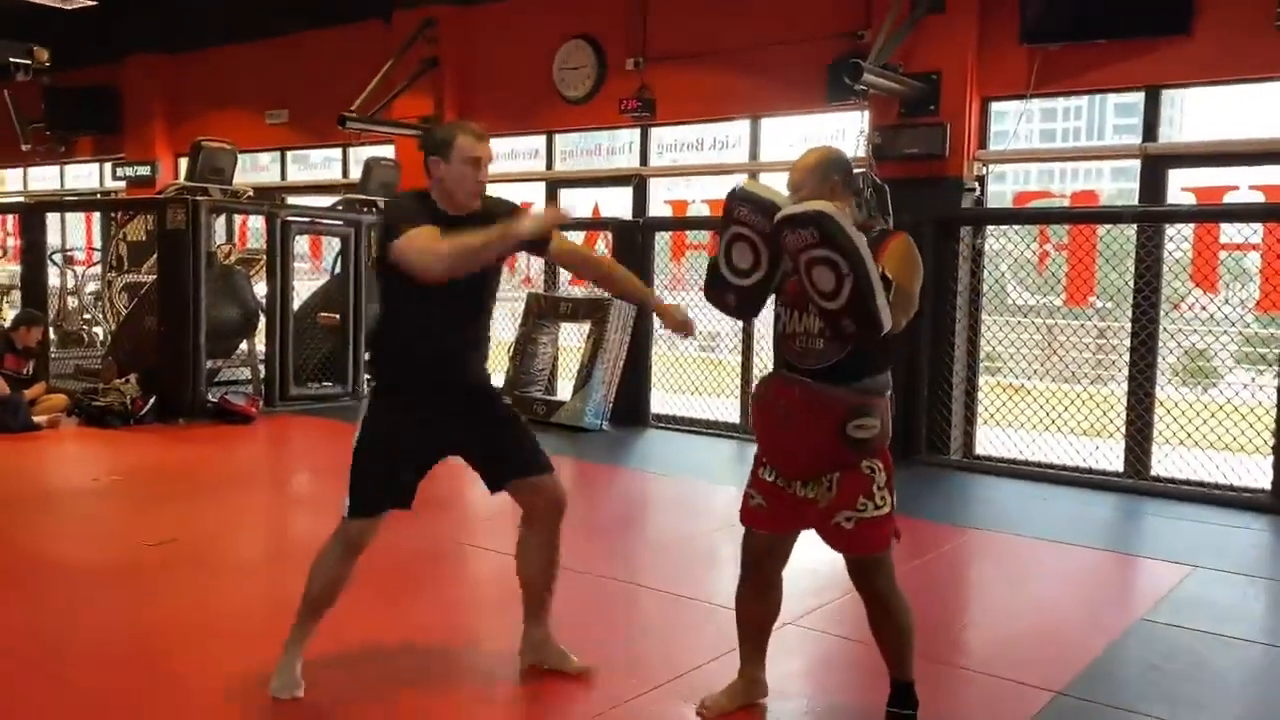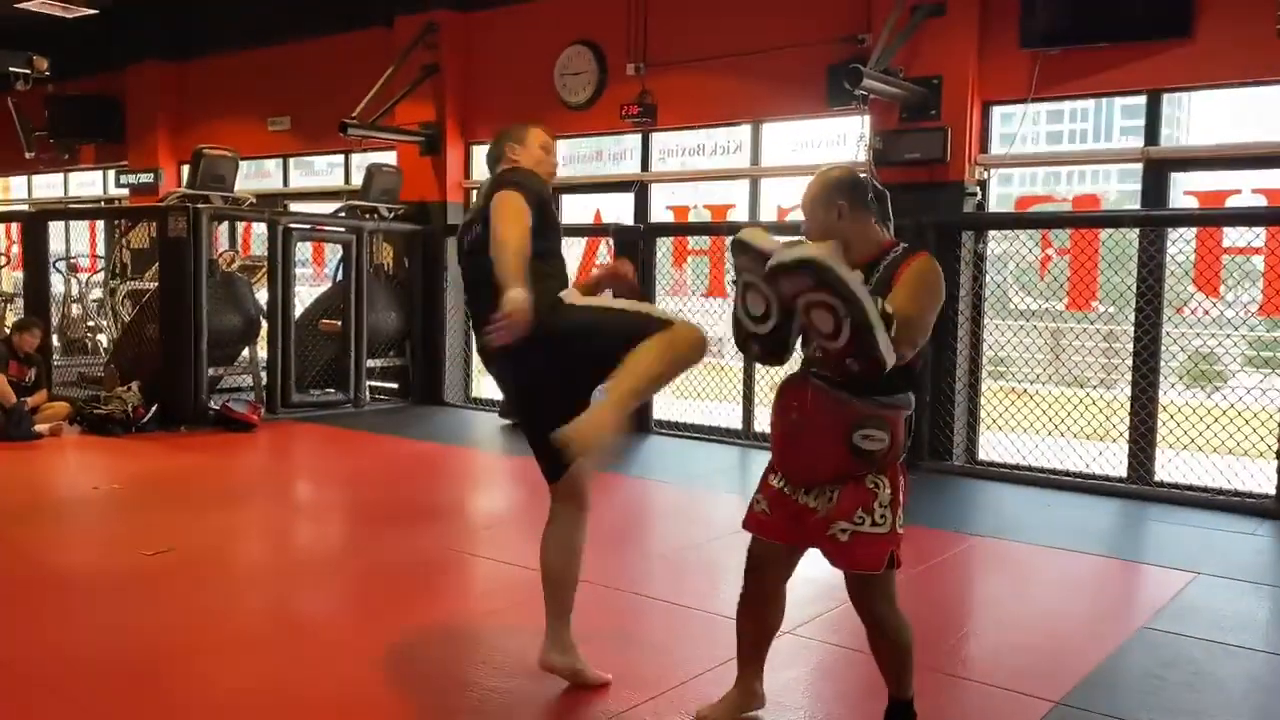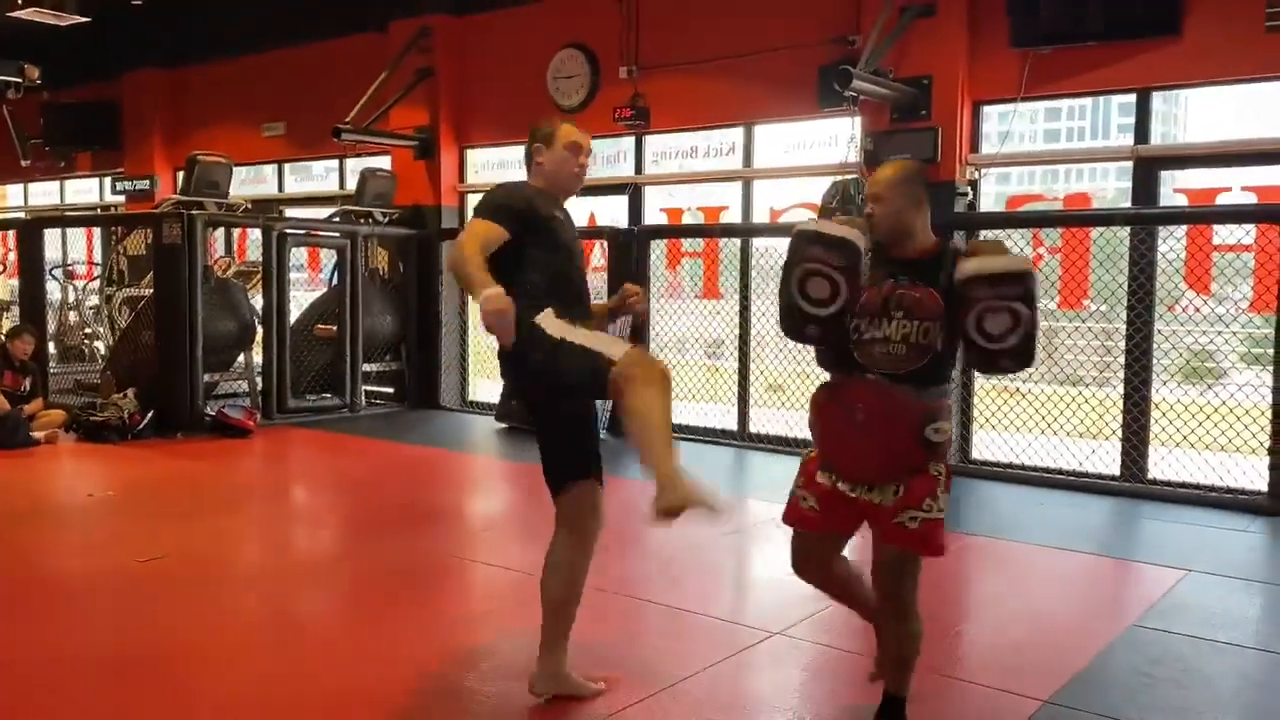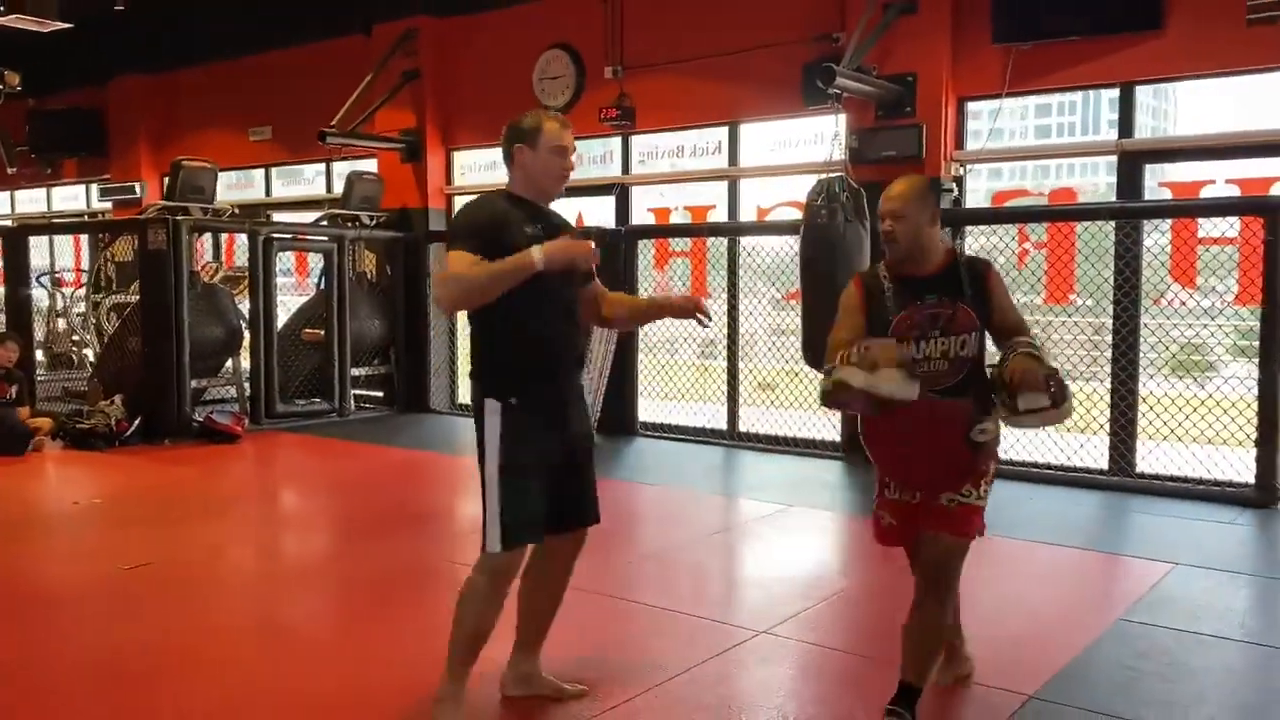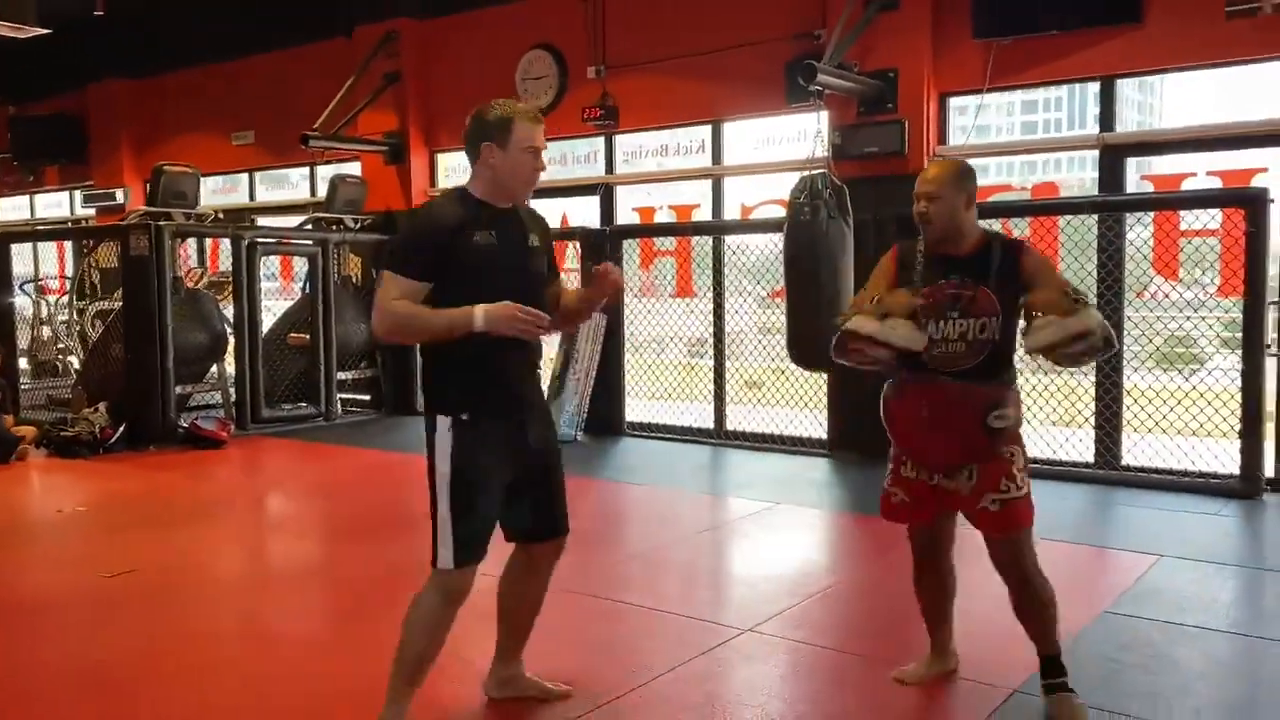
dt=0.3s
person 1, frame 1
left shoulder: (497, 215)
right shoulder: (405, 215)
left elbow: (579, 258)
right elbow: (436, 262)
left wrist: (655, 304)
right wrist: (523, 230)
left hip: (470, 391)
right hip: (404, 398)
left knee: (547, 498)
right knee: (357, 531)
left ankle: (537, 639)
right ankle: (295, 648)
person 1, frame 2
left shoulder: (504, 213)
right shoulder: (509, 188)
right elbow: (513, 226)
left wrist: (600, 280)
right wrist: (519, 295)
left hip: (525, 359)
right hip: (539, 326)
left knee: (572, 495)
right knee: (683, 337)
left ankle: (560, 646)
right ankle: (591, 426)
person 1, frame 3
left shoulder: (556, 220)
right shoulder: (517, 201)
right elbow: (466, 251)
left wrist: (616, 307)
right wrist: (490, 290)
left hip: (558, 372)
right hip: (545, 332)
left knee: (582, 515)
right knee: (644, 371)
left ankle: (551, 668)
right ankle: (672, 483)
person 1, frame 4
left shoulder: (561, 227)
right shoulder: (486, 216)
left elbow: (597, 310)
right elbow: (448, 291)
left wrist: (660, 306)
right wrist: (539, 259)
left hip: (566, 405)
right hip: (511, 407)
left knee: (564, 537)
right knee: (504, 557)
left ankle: (523, 668)
person 1, frame 5
left shoulder: (532, 225)
right shoulder: (435, 223)
left elbow: (554, 311)
right elbow: (385, 320)
left wrist: (593, 294)
right wrist: (479, 316)
left hip: (528, 414)
right hip: (464, 421)
left knee: (543, 545)
right knee: (455, 576)
person 2, frame 1
left shoulder: (890, 245)
right shoulder: (793, 245)
left elbow: (887, 317)
left wrist: (844, 241)
left hip: (851, 437)
right hip: (786, 428)
left knee: (873, 576)
right knee: (759, 559)
person 2, frame 2
left shoulder: (914, 271)
right shoulder: (817, 265)
left elbow: (887, 350)
right elbow: (767, 342)
left wrist: (836, 277)
right wrist: (764, 274)
left hip: (866, 455)
right hip: (805, 443)
left knee: (871, 594)
right knee: (762, 571)
person 2, frame 3
left shoulder: (958, 267)
left hip: (912, 451)
right hip: (844, 437)
left knee: (895, 585)
right knee: (809, 556)
right ankle: (884, 625)
person 2, frame 4
left shoulder: (979, 277)
right shoulder: (866, 287)
left elbow: (1015, 335)
right elbow: (836, 360)
left wrist: (1027, 360)
right wrist: (868, 359)
left hip: (964, 448)
right hip: (900, 449)
left knee: (937, 575)
right knee: (927, 570)
right ankle: (953, 656)
person 2, frame 5
left shoulder: (1015, 259)
right shoulder: (900, 261)
left elbow: (1080, 318)
right elbow: (849, 335)
left wrist: (1060, 309)
right wrist: (882, 313)
left hip: (987, 436)
right hip: (918, 432)
left knee: (1016, 563)
right knee: (928, 552)
right ankle: (941, 653)
